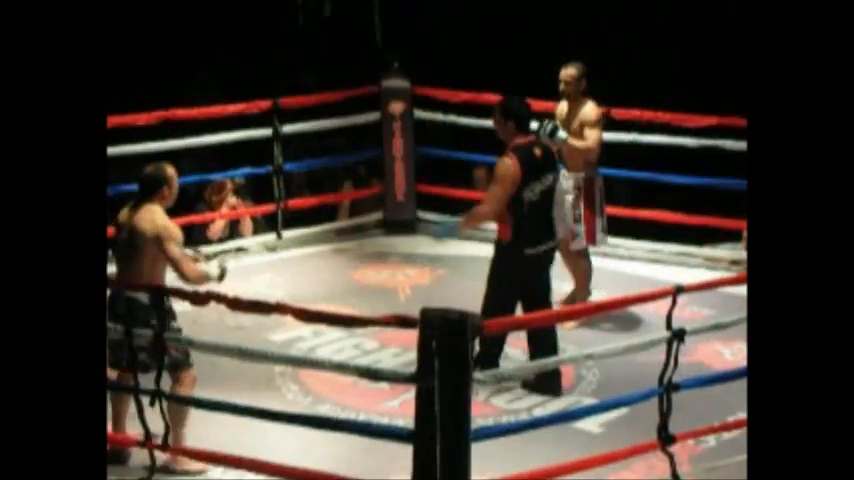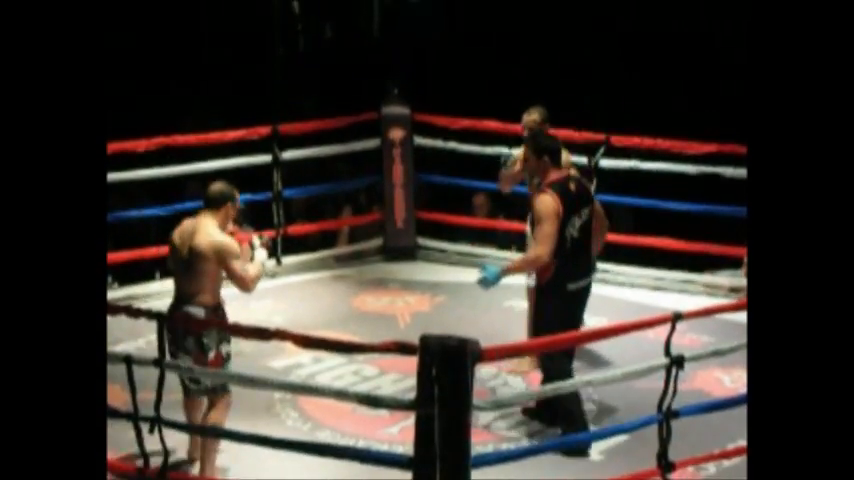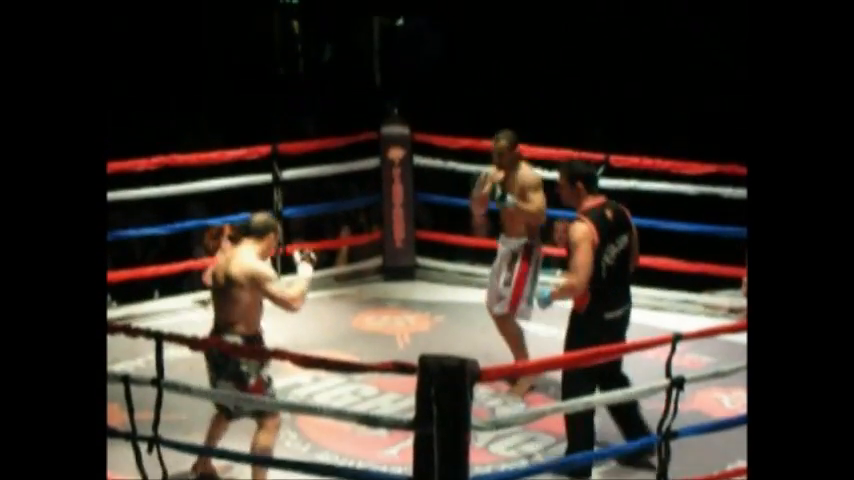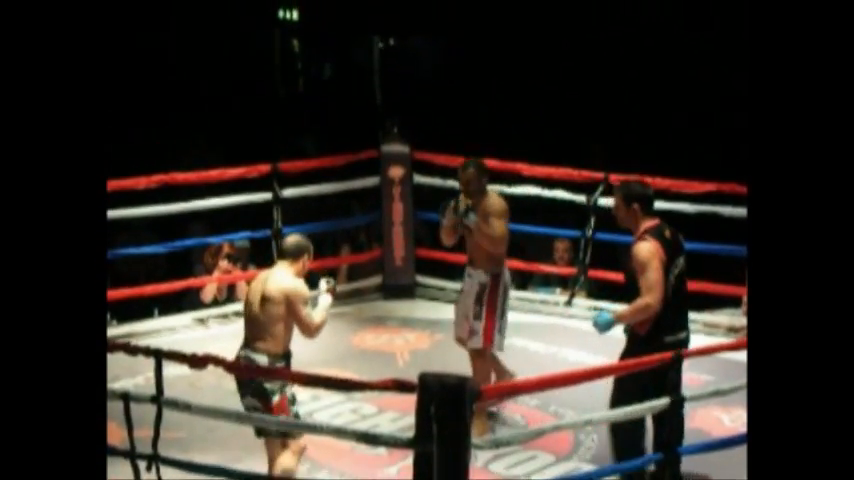
dt=0.5s
person 1, frame 1
left shoulder: (509, 162)
right shoulder: (547, 153)
left elbow: (489, 210)
left wrist: (455, 226)
left hip: (516, 250)
right hip: (546, 244)
left knee: (497, 310)
right knee: (539, 311)
left ankle: (487, 362)
right ankle: (549, 378)
person 1, frame 2
left shoulder: (546, 199)
right shoulder: (581, 185)
left elbow: (540, 254)
right elbow: (600, 229)
left wrist: (500, 272)
left hip: (556, 288)
right hip: (581, 281)
left knee: (552, 357)
right knee: (562, 350)
left ankle: (576, 429)
right ankle: (547, 409)
person 1, frame 3
left shoulder: (582, 227)
right shoulder: (621, 212)
left elbow: (577, 284)
right elbow: (632, 259)
left wrist: (550, 294)
left hip: (592, 317)
right hip: (620, 311)
left knee: (577, 387)
right knee: (613, 378)
right ankle: (641, 447)
person 1, frame 4
left shoulder: (644, 246)
right shoulder: (671, 235)
left elbow: (650, 303)
left wrist: (613, 318)
left hip: (650, 341)
right hip: (677, 335)
left knee: (625, 408)
right knee: (668, 409)
person 2, frame 1
left shoulder: (126, 215)
right shoulder: (162, 225)
right elbow: (188, 274)
left wrist: (179, 253)
right wrist: (214, 272)
left hip: (120, 300)
right hip: (148, 305)
left knee: (127, 373)
right knee: (184, 375)
right ankle: (178, 455)
person 2, frame 2
left shoulder: (181, 229)
right shoulder: (220, 241)
right elbow: (247, 283)
right wrist: (260, 253)
left hip: (177, 314)
right hip: (204, 320)
left knee: (194, 384)
right knee: (219, 398)
left ankle: (194, 448)
right ankle: (206, 474)
person 2, frame 3
left shoulder: (224, 259)
right shoulder: (257, 268)
right elbow: (293, 302)
right wrist: (305, 268)
right hip: (242, 348)
left knee: (230, 408)
right knee: (269, 421)
person 2, frame 4
left shoulder: (261, 278)
right shoulder: (293, 286)
right elbow: (312, 329)
right wrist: (326, 297)
left hip: (249, 361)
right hip: (266, 368)
left knee: (275, 429)
right knee: (295, 444)
person 3, frame 1
left shoulder: (590, 113)
right shoulder: (562, 106)
left elbow: (592, 150)
left wrist: (560, 137)
right wrist: (546, 135)
left hip: (584, 182)
right hip: (564, 177)
left knee: (577, 246)
right knee: (560, 239)
left ankle: (582, 304)
right ankle: (580, 289)
person 3, frame 2
left shoulder: (558, 156)
right shoulder: (525, 153)
right elbow: (504, 187)
right wrist: (508, 170)
left knee: (535, 288)
left ankle: (533, 352)
person 3, frame 3
left shoulder: (528, 178)
right shoulder: (494, 174)
left elbow: (540, 215)
right elbow: (478, 210)
left wrist: (509, 201)
right wrist: (478, 193)
left hip: (525, 248)
right hip: (505, 246)
left knee: (505, 314)
right knee: (497, 310)
left ankle: (525, 373)
right ankle: (522, 363)
person 3, frame 4
left shoulder: (495, 205)
right shoulder: (464, 200)
left elbow: (499, 244)
right elbow: (448, 240)
left wrist: (470, 218)
right wrist: (448, 218)
left hip: (491, 279)
right hip: (472, 275)
left knee: (478, 348)
right knee: (465, 337)
left ankle: (480, 416)
right ankle: (503, 375)
